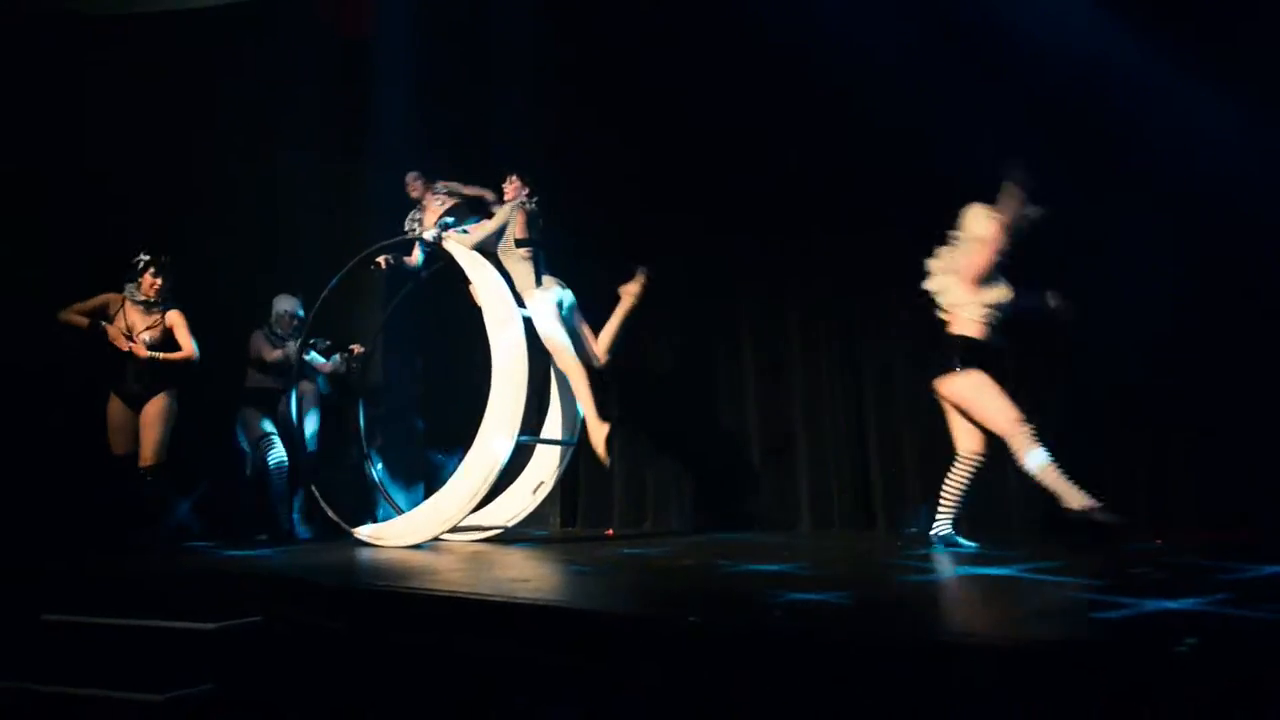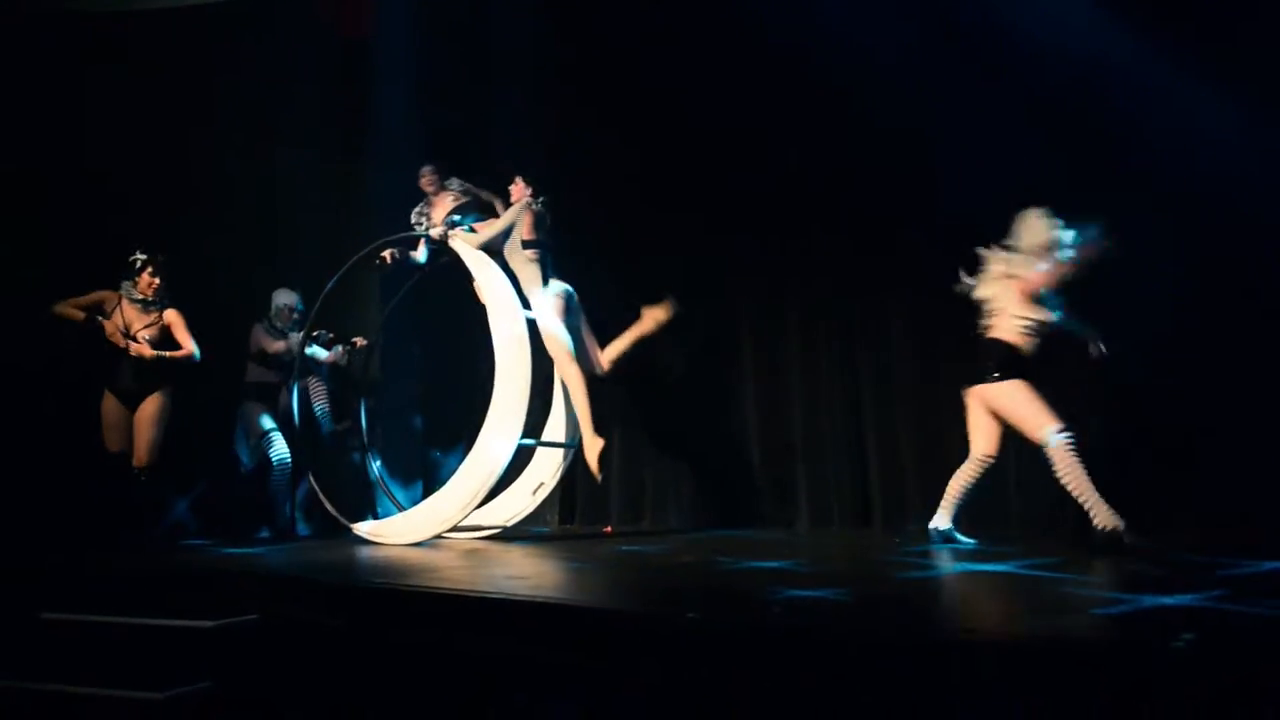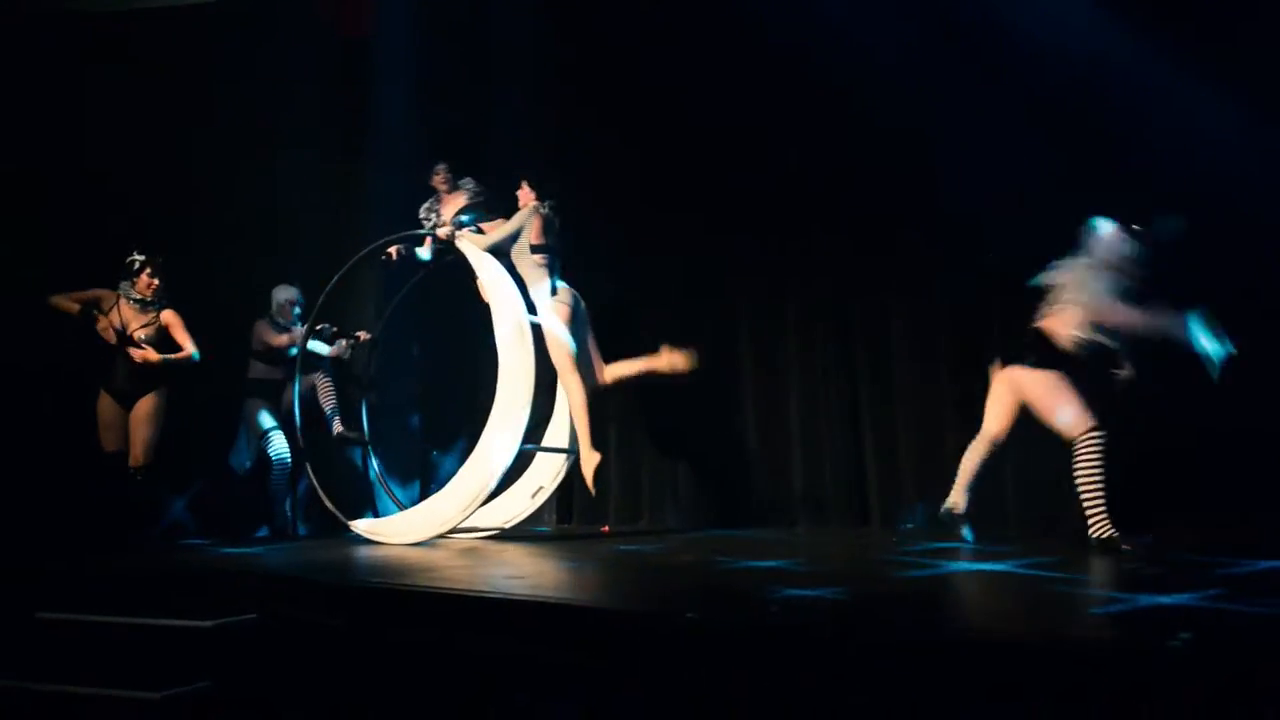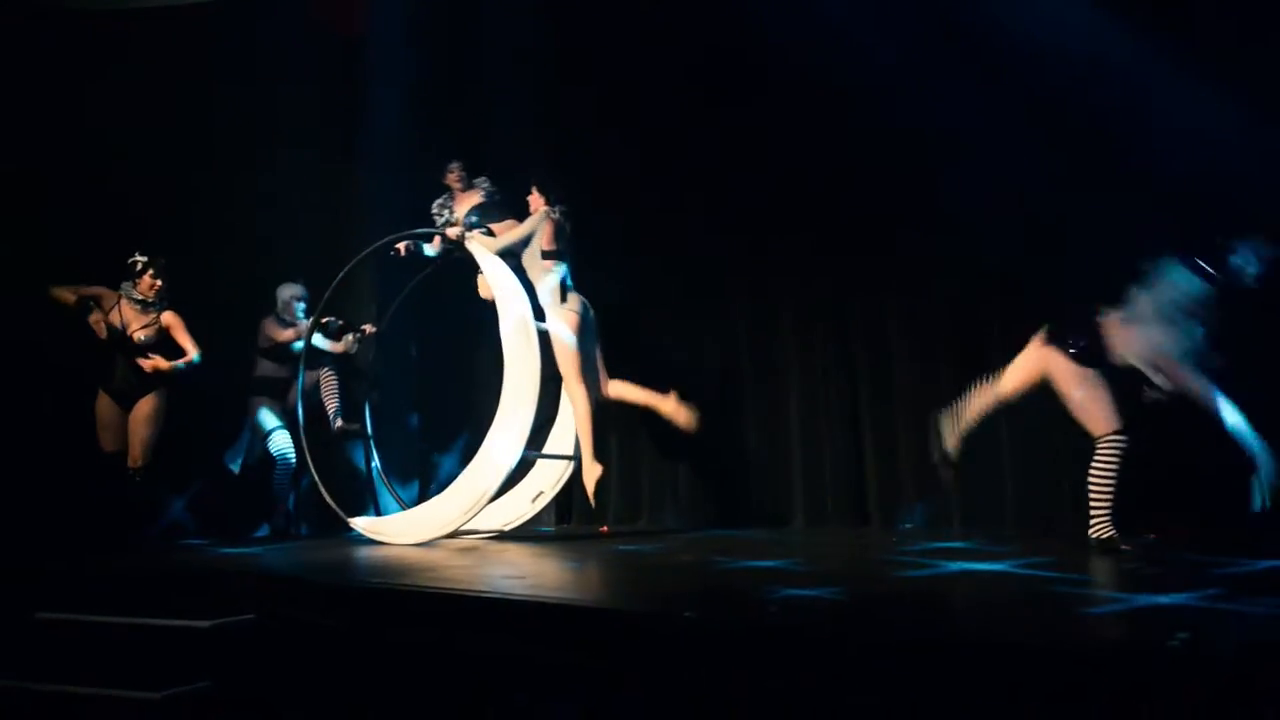
dt=0.1s
person 1, frame 1
left shoulder: (981, 279)
right shoulder: (970, 269)
right elbow: (993, 242)
right wrist: (1011, 203)
left hip: (962, 366)
right hip: (959, 365)
left knee: (970, 454)
right knee: (1017, 430)
left ankle: (941, 527)
right ankle: (1077, 503)
person 1, frame 2
left shoulder: (1023, 278)
right shoulder: (1021, 277)
left elbow: (1056, 316)
right elbow: (1051, 275)
left wrist: (1085, 333)
left hip: (991, 374)
right hip: (994, 373)
left knee: (982, 456)
right knee: (1057, 437)
left ankle: (941, 522)
right ankle: (1105, 520)
person 1, frame 3
left shoulder: (1087, 281)
right shoulder: (1092, 288)
right elbow: (1135, 320)
left wrist: (1118, 359)
right wrist: (1189, 329)
left hip: (1021, 360)
right hip: (1034, 363)
left knee: (990, 434)
right knee: (1089, 436)
left ankle: (956, 502)
right ankle: (1100, 528)
person 1, frame 4
right shoulder: (1160, 335)
right elbow: (1201, 389)
left hip: (1058, 338)
right hip: (1072, 352)
left knee: (1001, 388)
right knee: (1110, 436)
left ankle: (950, 431)
right ankle: (1099, 528)
person 2, frame 1
left shoulder: (513, 209)
right shoulder: (514, 215)
left elbow: (473, 240)
left wrist: (445, 236)
left hip: (540, 292)
right hip: (550, 289)
left knee: (566, 359)
right knee: (598, 354)
left ankle: (595, 424)
person 2, frame 2
left shoulder: (524, 210)
right shoulder: (528, 215)
left elbow: (484, 235)
left wrist: (450, 235)
left hip: (546, 294)
right hip: (557, 291)
left knee: (571, 366)
right knee: (600, 362)
left ankle: (590, 438)
right ankle: (644, 323)
person 2, frame 3
left shoulder: (529, 215)
right shoulder: (540, 217)
left elbow: (486, 242)
left wrist: (457, 235)
right wrist: (463, 234)
left hip: (552, 299)
right hip: (560, 298)
left knee: (569, 374)
right knee: (601, 374)
left ankle: (587, 451)
right ankle: (663, 360)
person 2, frame 4
left shoulder: (543, 219)
right shoulder: (549, 224)
left elbow: (497, 245)
left wrist: (467, 235)
left hip: (562, 308)
right hip: (573, 306)
left knee: (574, 384)
right knee: (602, 386)
left ankle: (589, 462)
right ankle: (664, 402)
person 3, frame 1
left shoulder: (297, 342)
right shoulder: (260, 336)
left elbow: (326, 367)
right elbow: (272, 357)
left wrist: (345, 356)
right wrist: (298, 349)
left hip: (283, 403)
right hip: (255, 405)
left knee: (309, 387)
right knee: (277, 460)
right ankle: (284, 524)
person 3, frame 2
left shoulder: (297, 336)
right shoulder: (260, 330)
left elbow: (327, 357)
right elbow: (274, 348)
left wrist: (347, 347)
right wrist: (304, 341)
left hip: (281, 397)
right hip: (256, 398)
left knee: (314, 378)
right knee: (281, 457)
left ankle: (329, 433)
right ankle: (281, 522)
person 3, frame 3
left shoulder: (297, 331)
right shoulder: (263, 326)
left elbow: (330, 351)
right elbow: (278, 342)
left wrist: (349, 342)
right wrist: (308, 334)
left hip: (283, 394)
right hip: (259, 396)
left knee: (320, 374)
right knee: (281, 456)
left ankle: (337, 428)
right ankle: (280, 521)
person 3, frame 4
left shoulder: (306, 327)
right shoulder: (270, 323)
left elbow: (337, 347)
right elbow: (283, 337)
left wrist: (356, 336)
right wrist: (313, 326)
left hip: (290, 390)
right hip: (265, 392)
left knee: (327, 369)
right knee: (286, 455)
left ankle: (337, 420)
right ankle: (280, 521)
person 4, frame 1
left shoulder: (171, 315)
right shoulder: (115, 302)
left elbow: (192, 354)
right elbow: (65, 315)
left wrist: (149, 355)
right wrist: (104, 328)
left hip: (158, 393)
right hip: (122, 392)
left knee: (149, 467)
right knee: (122, 463)
person 4, frame 2
left shoulder: (168, 314)
right shoulder: (111, 300)
left elbow: (193, 353)
right elbow: (59, 307)
left wrist: (156, 355)
right wrist: (98, 322)
left hip: (151, 393)
right hip: (116, 391)
left knee: (142, 466)
right knee: (116, 462)
person 4, frame 3
left shoulder: (165, 315)
right shoulder: (109, 299)
left elbow: (193, 354)
right elbow: (55, 300)
left wrist: (161, 359)
right wrist: (93, 317)
left hip: (148, 393)
right hip: (112, 391)
left knee: (138, 465)
right knee: (113, 462)
person 4, frame 4
left shoulder: (165, 317)
right shoulder: (110, 299)
left elbow: (194, 354)
right elbow: (57, 291)
left wrist: (170, 366)
right wrist: (89, 310)
left hip: (146, 393)
right hip: (110, 390)
left knee: (137, 466)
right knee: (111, 460)
